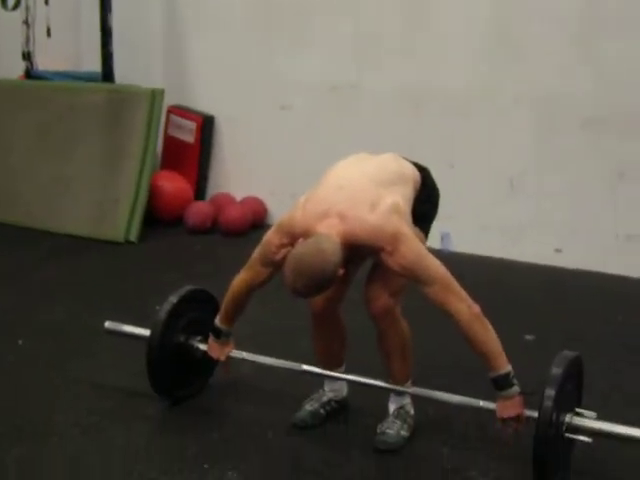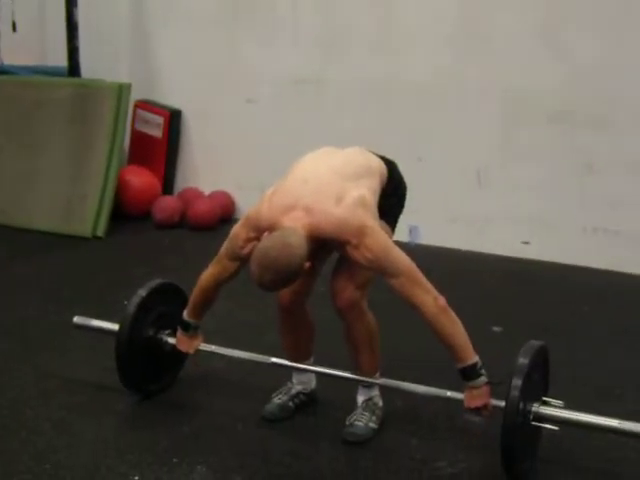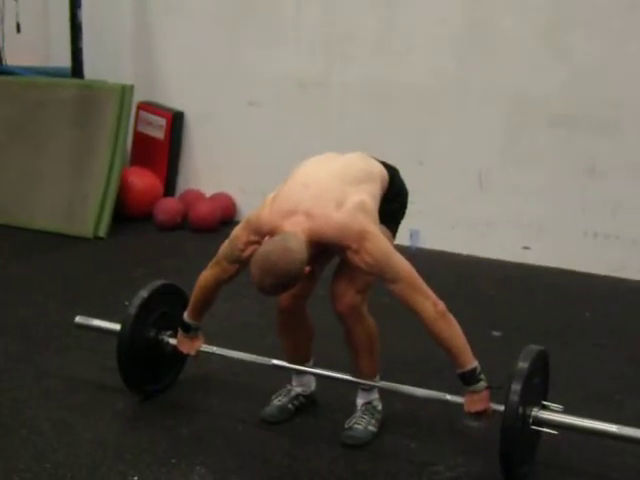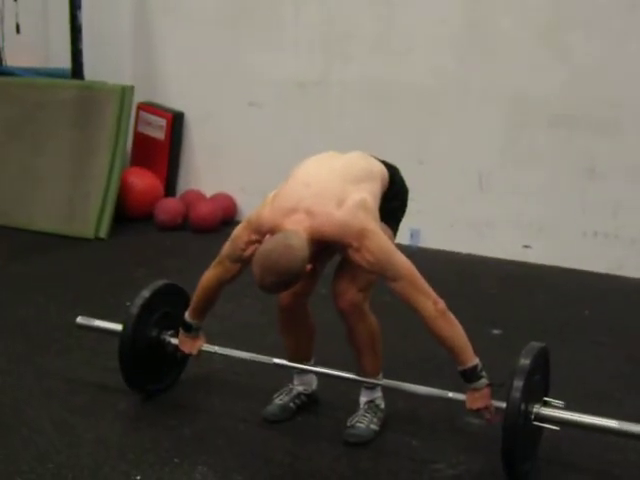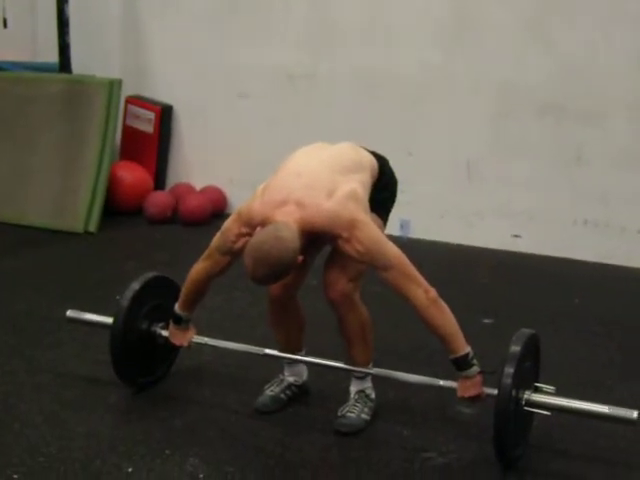
dt=0.4s
person 1, frame 1
left shoulder: (392, 240)
right shoulder: (290, 231)
left elbow: (466, 309)
right elbow: (246, 280)
left wrist: (506, 385)
right wrist: (220, 333)
left knee: (381, 303)
right knee: (321, 306)
left ankle: (402, 403)
right ankle: (334, 390)
person 1, frame 2
left shoulder: (357, 234)
right shoulder: (256, 225)
left elbow: (431, 301)
right elbow: (214, 274)
left wrist: (474, 376)
right wrist: (189, 326)
left knee: (347, 296)
right knee: (288, 299)
left ankle: (370, 396)
right ankle: (302, 383)
person 1, frame 3
left shoulder: (358, 240)
right shoulder: (256, 229)
left elbow: (431, 306)
right elbow: (212, 275)
left wrist: (473, 381)
right wrist: (189, 327)
left knee: (347, 301)
right knee: (288, 301)
left ankle: (369, 400)
right ankle: (301, 385)
person 1, frame 4
left shoulder: (359, 238)
right shoulder: (258, 228)
left elbow: (431, 305)
right elbow: (215, 275)
left wrist: (475, 378)
right wrist: (191, 327)
left hip: (384, 188)
left knee: (349, 298)
right knee: (289, 300)
left ankle: (372, 398)
right ankle: (303, 384)
person 1, frame 5
left shoulder: (349, 228)
right shoulder: (248, 220)
left elbow: (423, 293)
right elbow: (205, 267)
left wrist: (466, 365)
right wrist: (180, 319)
left knee: (339, 289)
right knee: (279, 291)
left ankle: (363, 388)
right ankle: (294, 375)
